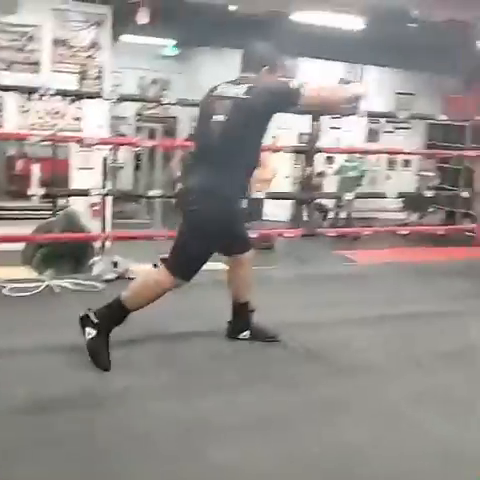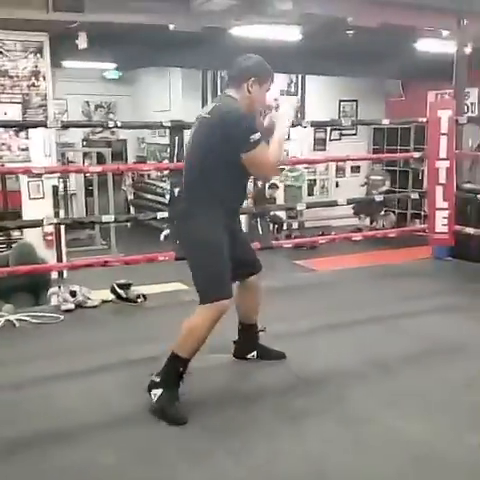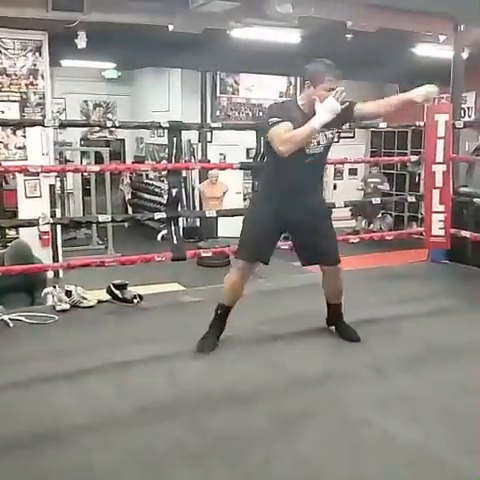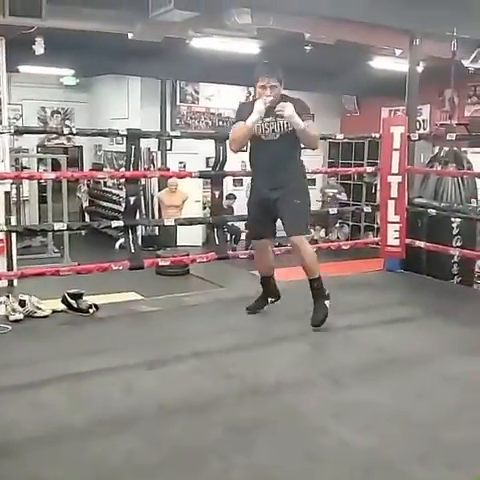
dt=0.7s
person 1, frame 1
left shoulder: (216, 92)
right shoulder: (269, 92)
right elbow: (330, 97)
right wrist: (356, 90)
left hip: (205, 187)
right hip: (213, 197)
left knee: (242, 254)
right knee: (177, 271)
left ankle: (242, 325)
right ankle: (99, 322)
person 1, frame 2
left shoulder: (221, 111)
right shoulder: (235, 118)
right elbow: (266, 170)
left wrist: (269, 137)
right wrist: (283, 125)
left hip: (221, 217)
right hip: (201, 221)
left knee: (250, 278)
right knee: (217, 303)
left ankle: (248, 344)
right ankle: (164, 383)
person 1, frame 3
left shoulder: (339, 111)
right shoulder: (279, 111)
left elbow: (380, 108)
right elbow: (284, 146)
left wrist: (413, 95)
right wrist: (321, 117)
left hip: (310, 203)
right hip: (270, 200)
left knee: (332, 265)
right knee: (244, 264)
left ankle: (336, 319)
right ankle: (217, 326)
person 1, frame 4
left shoulder: (296, 105)
right shoulder: (246, 108)
left elbow: (313, 143)
right elbow: (235, 145)
left wrist: (295, 120)
right wrist: (255, 118)
left hip: (291, 184)
right hip: (261, 185)
left knee: (297, 238)
right knee: (261, 242)
left ankle: (320, 296)
right ankle: (269, 291)
